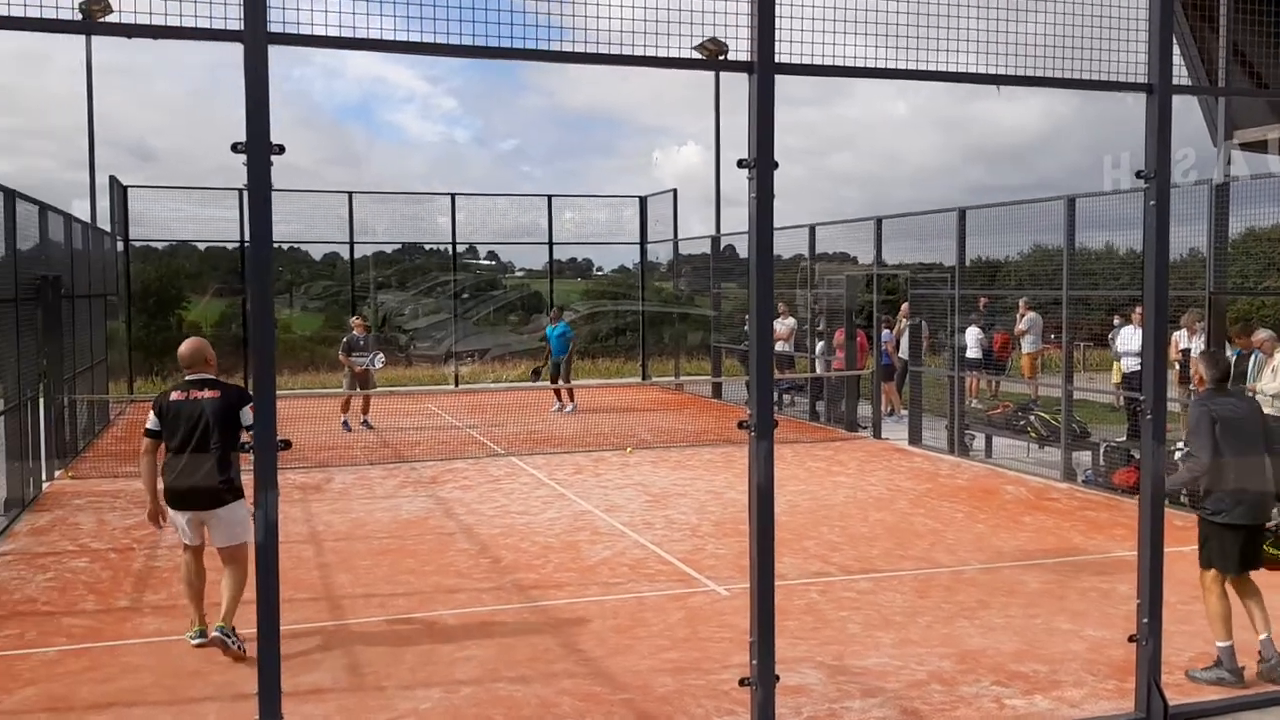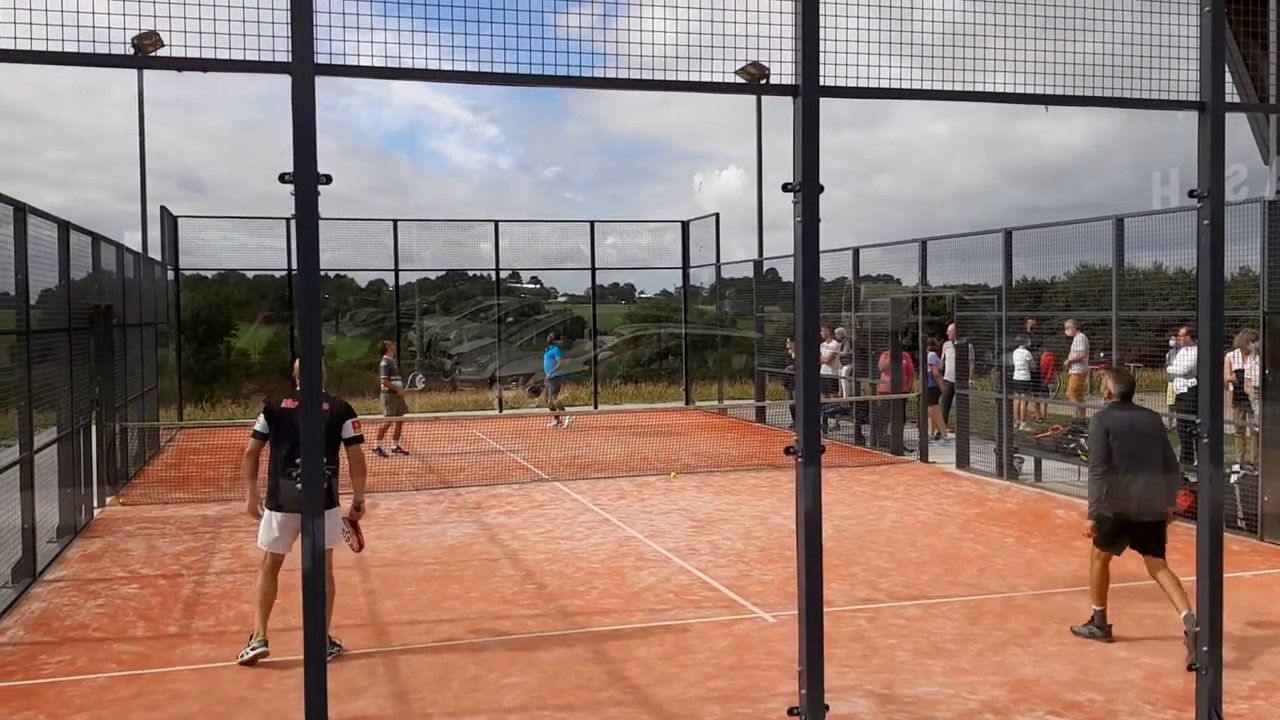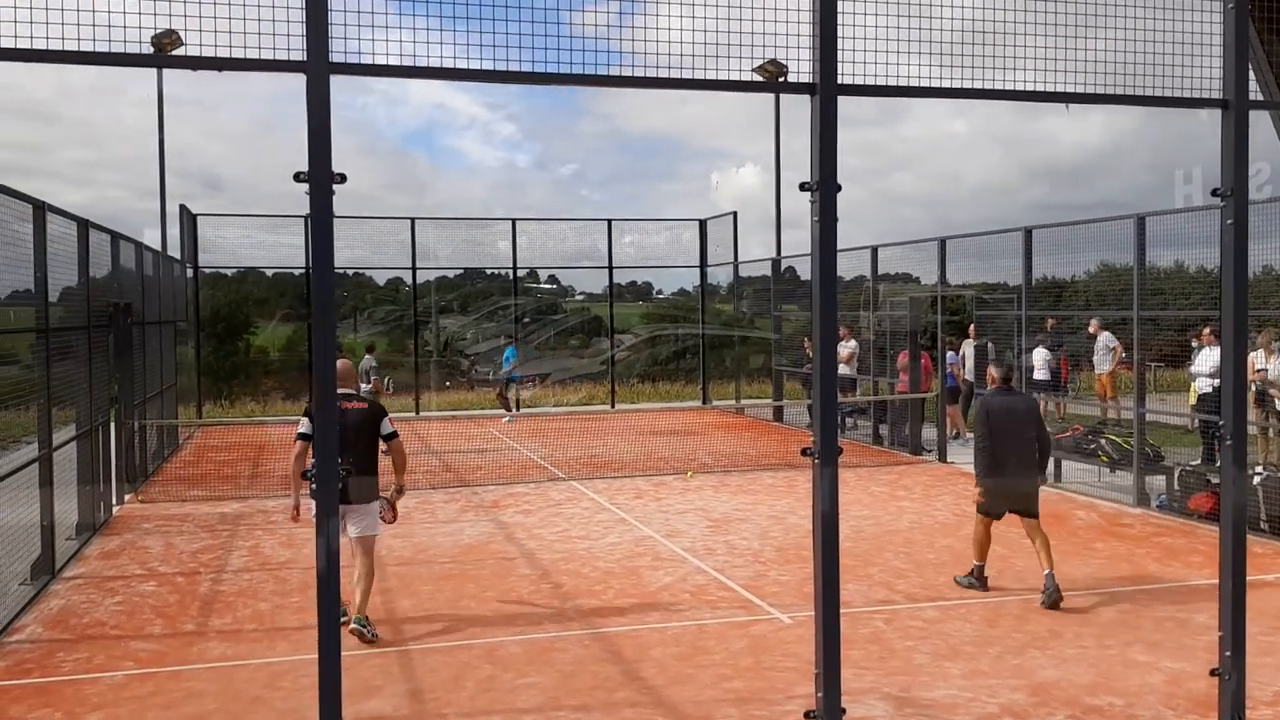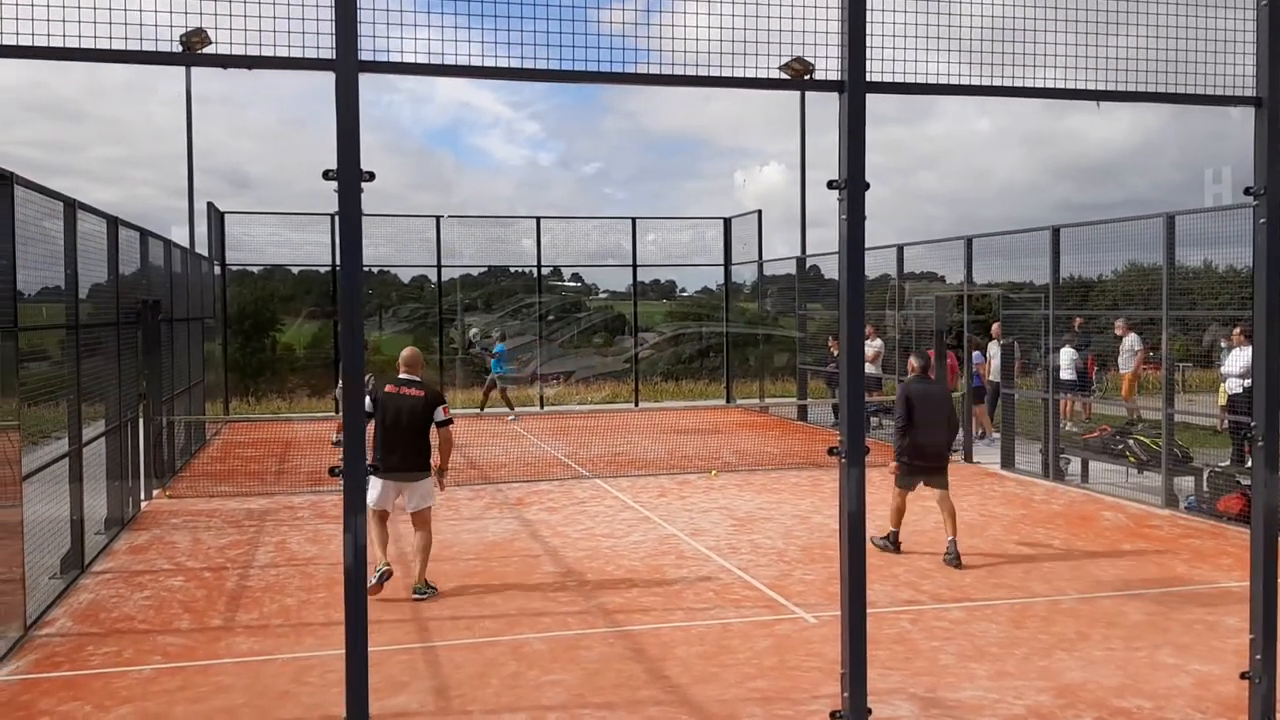
dt=1s
person 1, frame 1
left shoulder: (164, 400)
right shoulder: (236, 396)
left elbow: (148, 452)
left wrist: (152, 499)
left hip: (179, 495)
right hip: (222, 493)
left knee: (192, 554)
right knee: (235, 563)
left ankle: (197, 626)
right ankle: (225, 625)
person 1, frame 2
left shoulder: (274, 407)
right shoulder: (341, 409)
left elbow: (251, 452)
right elbow: (356, 458)
left wrist: (252, 494)
right wrist: (359, 498)
left hip: (279, 501)
right hip: (321, 501)
left knee: (268, 568)
right knee: (322, 569)
left ankle: (259, 637)
right ankle: (322, 641)
person 1, frame 3
left shoulder: (314, 410)
right shoulder: (375, 409)
left elbow: (298, 453)
right elbow: (397, 450)
left wrist: (295, 495)
right wrist: (399, 482)
right hip: (364, 492)
right knee: (364, 555)
left ankle: (337, 607)
right ankle: (360, 616)
person 1, frame 4
left shoulder: (378, 391)
right shoulder: (433, 396)
right elbow: (446, 437)
right wrist: (442, 469)
left hip: (382, 469)
right hip: (417, 471)
left knee: (377, 519)
right knee: (422, 526)
left ankle: (382, 564)
right ankle: (420, 584)
person 2, frame 1
left shoulder: (1202, 407)
right shoulder: (1249, 405)
left elbow: (1201, 463)
left wrist: (1163, 487)
left hip: (1223, 506)
left knee: (1212, 580)
right knee: (1241, 578)
left ankle: (1227, 665)
person 2, frame 2
left shoulder: (1103, 419)
right shoulder: (1153, 419)
left elbow: (1099, 471)
right elbow: (1170, 465)
left wrist: (1092, 513)
right wrist: (1169, 504)
left hip: (1119, 506)
right hip: (1152, 507)
left knee: (1100, 558)
right knee: (1158, 567)
left ankle: (1099, 623)
right ankle: (1193, 627)
person 2, frame 3
left shoulder: (987, 403)
right shoulder: (1029, 402)
left elbow: (982, 445)
right elbow: (1044, 442)
left wrist: (979, 482)
right wrist: (1040, 472)
left hip: (997, 478)
right hip: (1027, 478)
left knee: (983, 522)
right knee: (1035, 530)
left ankle: (978, 575)
right ankle: (1050, 584)
person 2, frame 4
left shoulder: (906, 388)
right shoulder: (943, 390)
left elbow: (901, 426)
right elbow: (953, 424)
left wrist: (896, 457)
right wrist: (946, 447)
left hip: (912, 454)
right hip: (938, 454)
left knee: (899, 494)
right knee: (943, 499)
left ankle: (892, 540)
right ankle: (952, 549)
